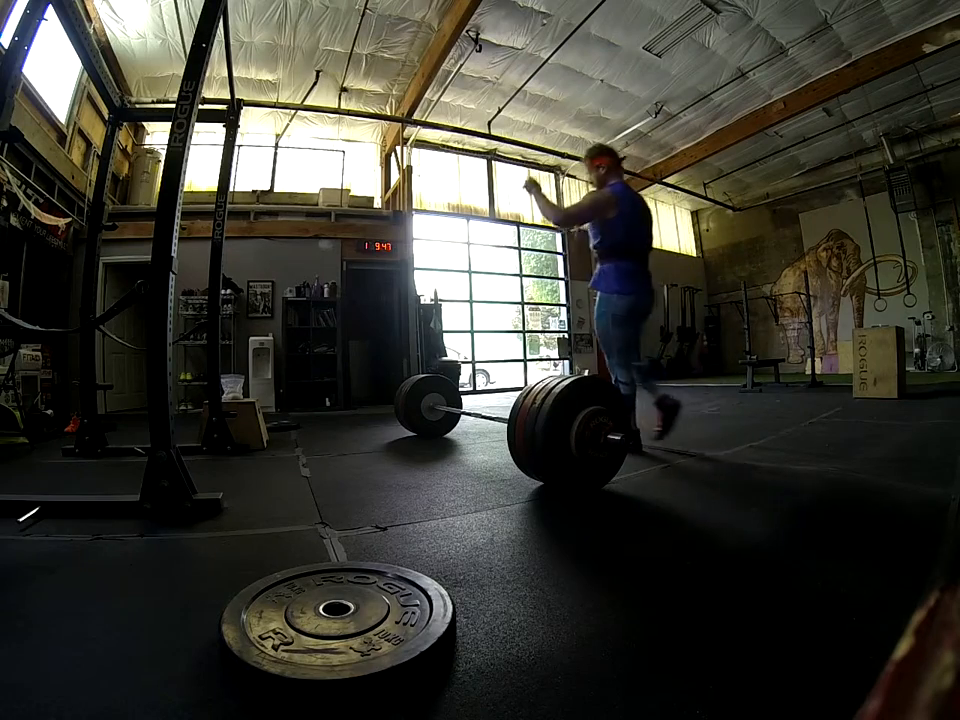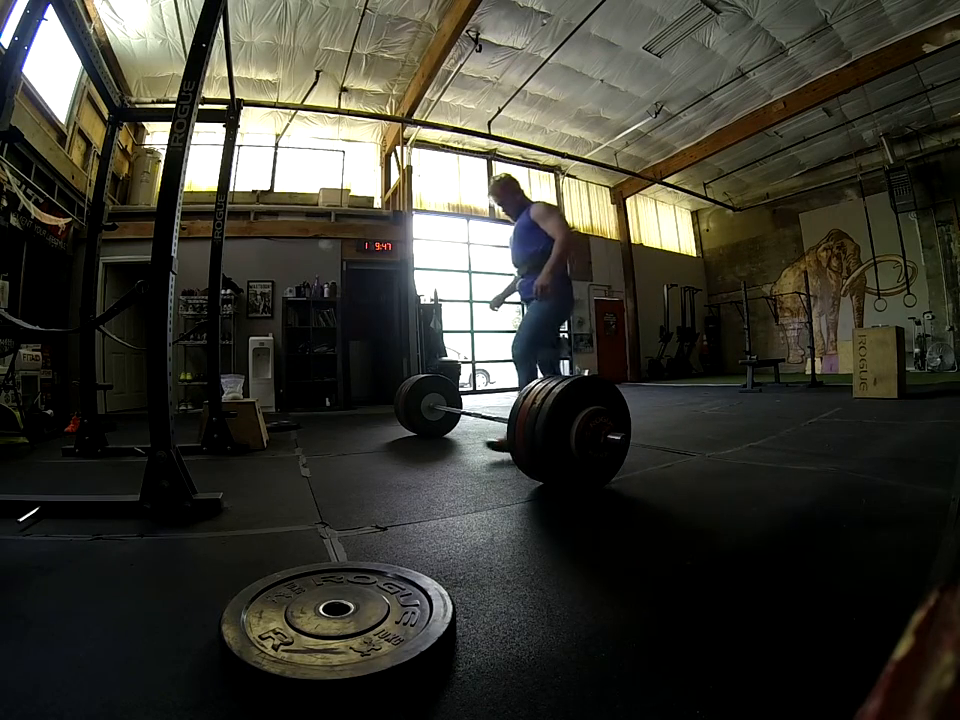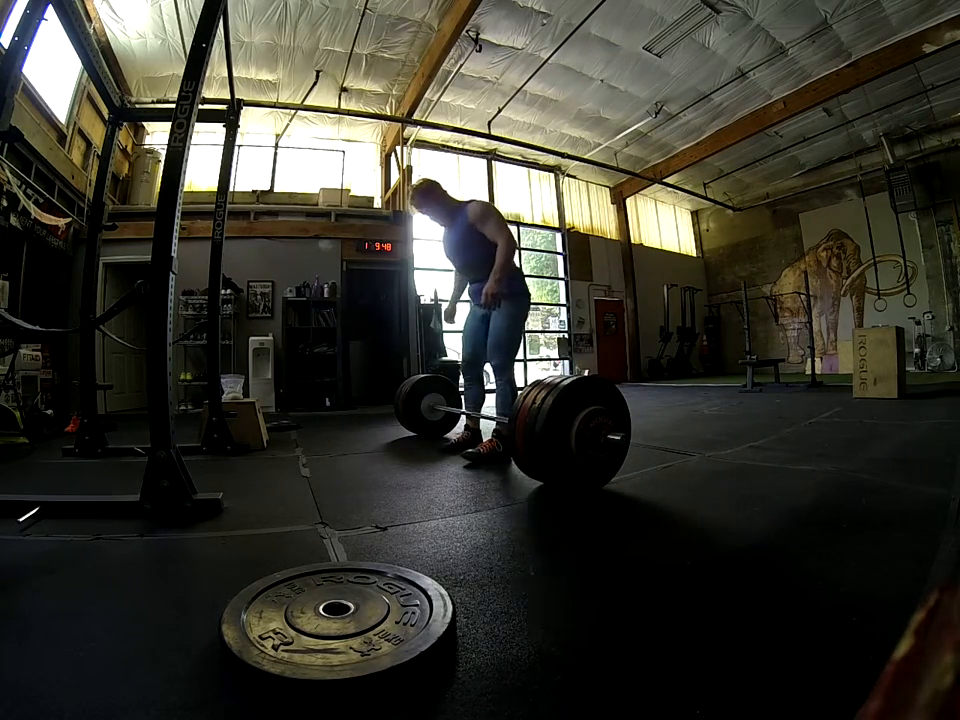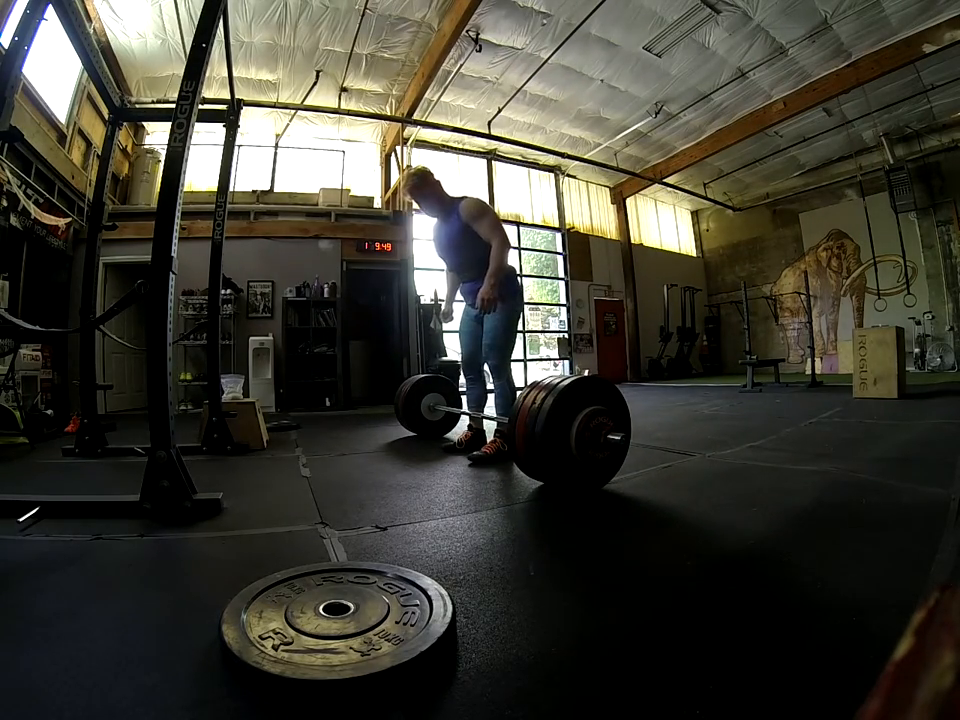
dt=0.7s
person 1, frame 1
left shoulder: (604, 197)
right shoulder: (637, 202)
left elbow: (561, 219)
left wrist: (536, 192)
left hip: (616, 287)
right hip: (637, 286)
left knee: (619, 363)
right knee: (622, 357)
left ankle: (628, 431)
right ankle: (661, 403)
person 1, frame 2
left shoulder: (539, 210)
right shoulder: (520, 225)
left elbow: (564, 237)
left wrist: (547, 271)
right wrist: (504, 294)
left hip: (549, 293)
right hip: (535, 295)
left knee: (522, 353)
right knee: (548, 364)
person 1, frame 3
left shoulder: (475, 211)
right shoulder: (448, 232)
left elbow: (506, 241)
left wrist: (495, 280)
right wrist: (452, 302)
left hip: (508, 295)
right hip: (480, 301)
left knee: (500, 364)
right knee: (470, 364)
left ankle: (501, 437)
right ankle: (471, 431)
person 1, frame 4
left shoulder: (469, 208)
right shoulder: (439, 228)
left elbow: (500, 242)
left wrist: (490, 285)
right wrist: (448, 302)
left hip: (500, 295)
right hip: (473, 301)
left knee: (497, 365)
right knee: (470, 365)
left ankle: (504, 438)
right ankle: (475, 431)
